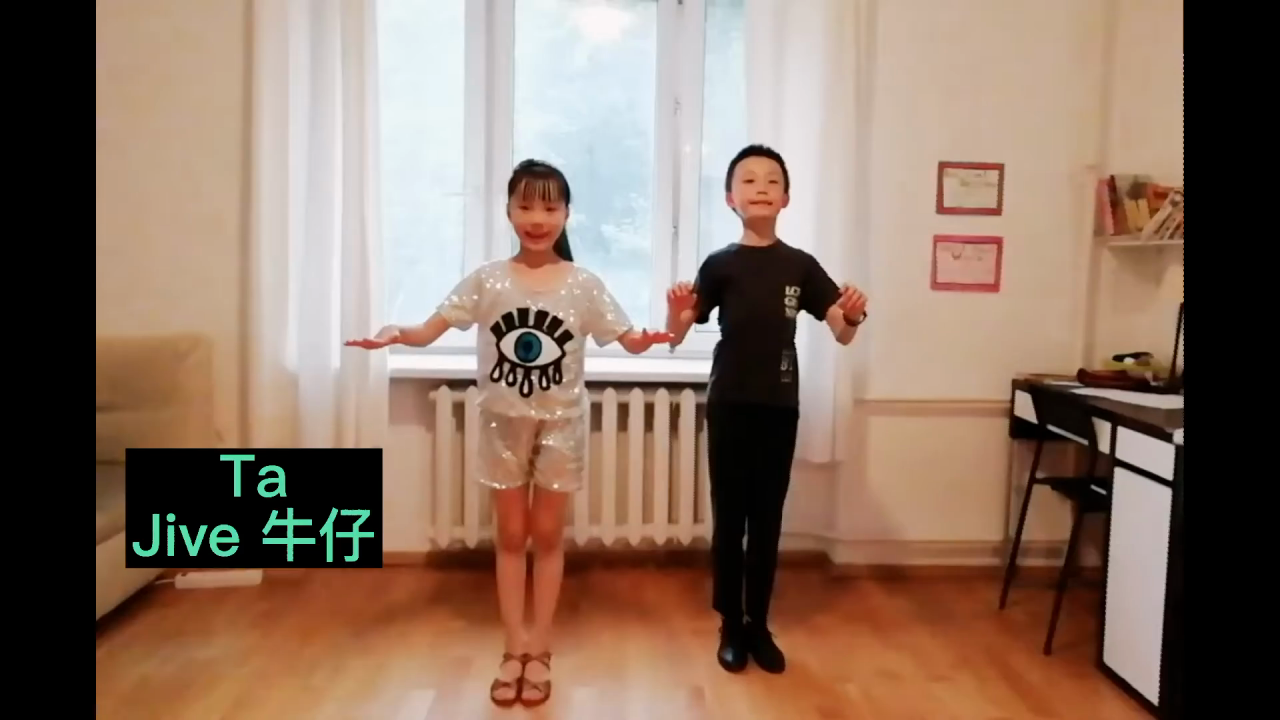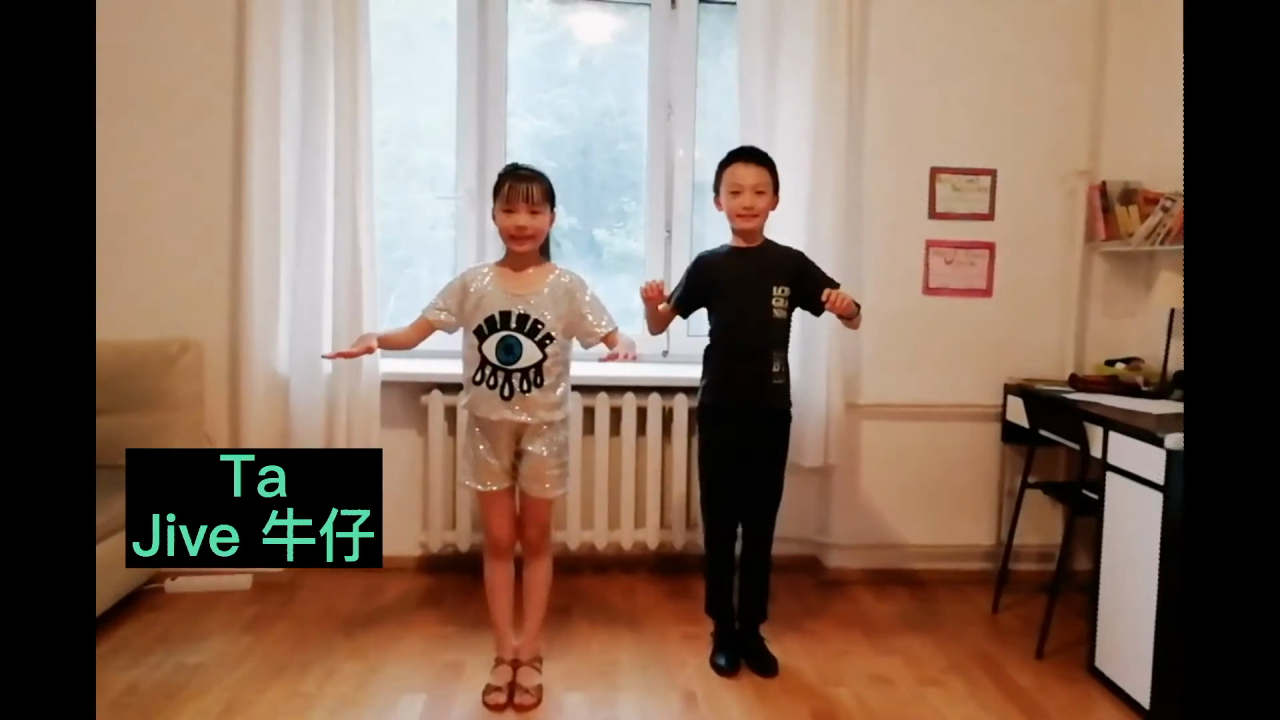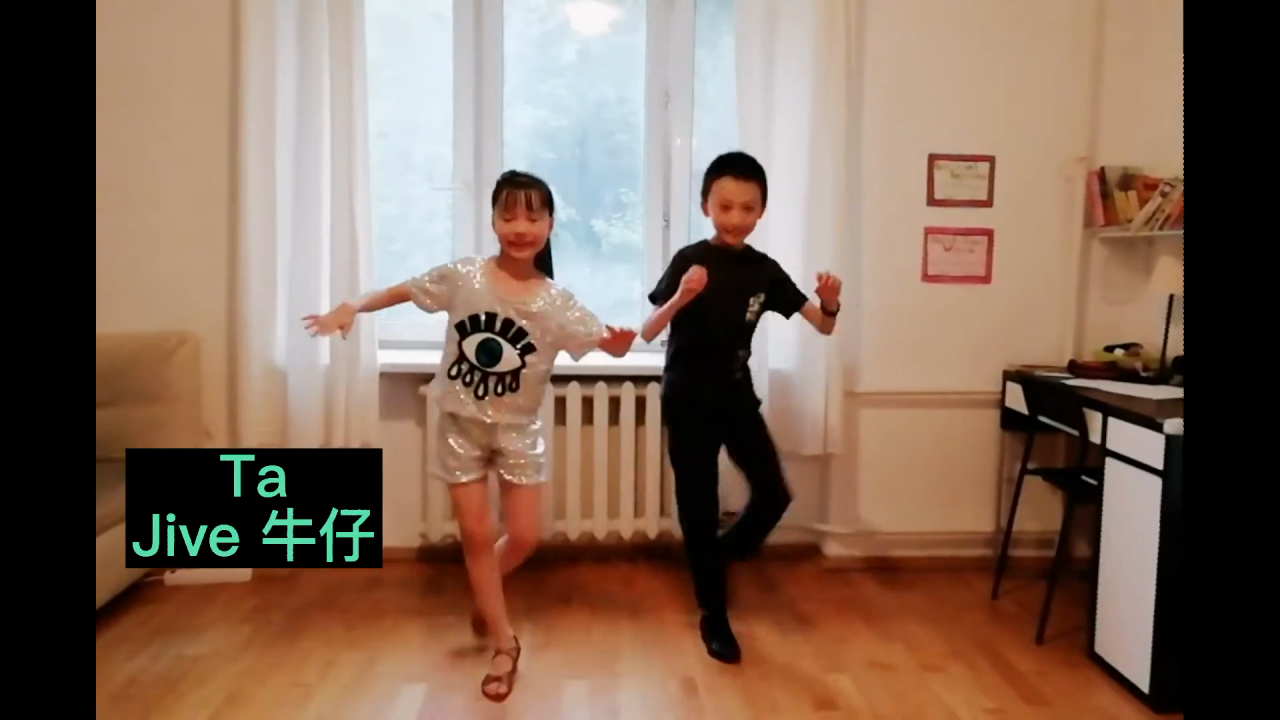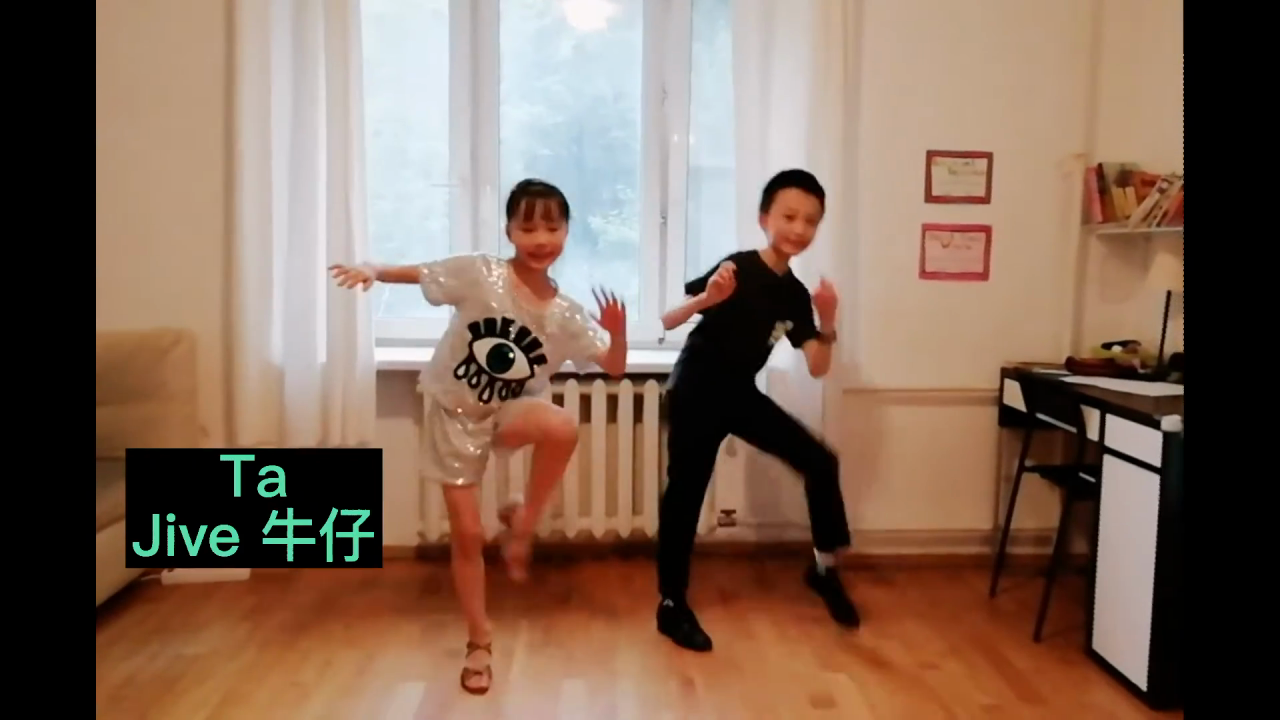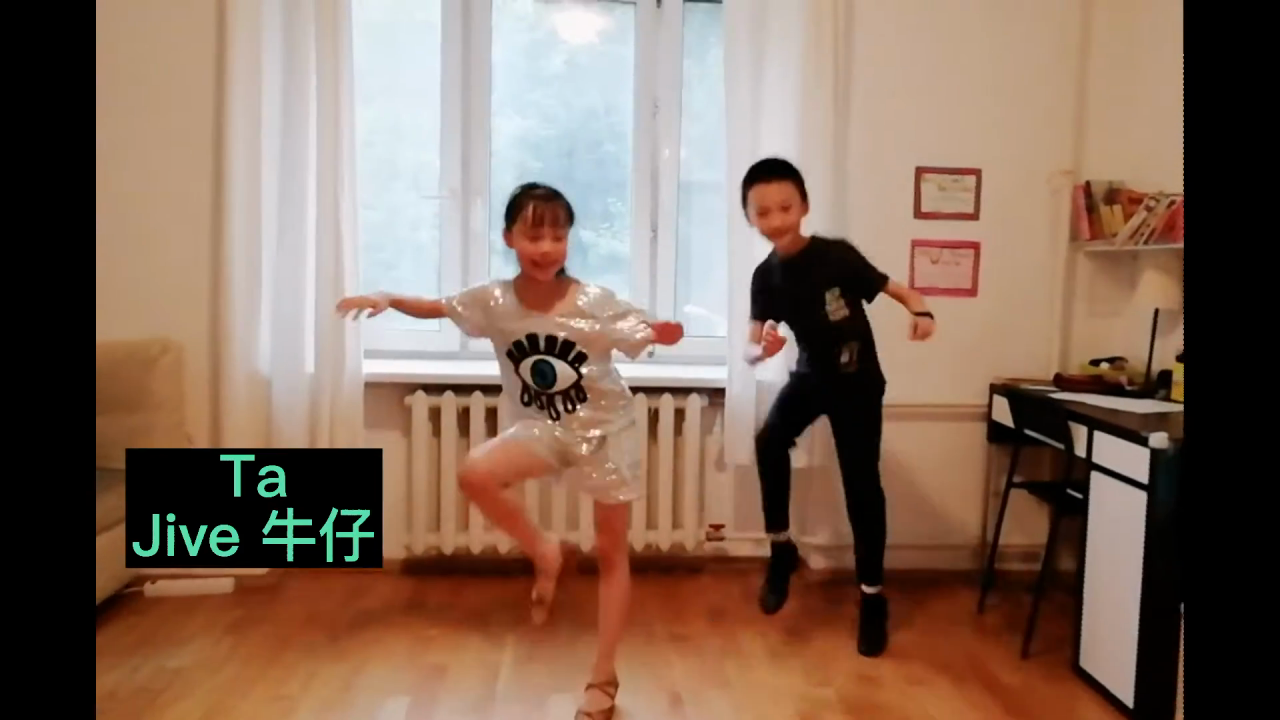
dt=0.7s
person 1, frame 1
left shoulder: (583, 285)
right shoulder: (487, 280)
left elbow: (629, 340)
right elbow: (429, 331)
left wrist: (650, 338)
right wrist: (396, 332)
left hip: (560, 423)
right hip: (504, 423)
left knee: (547, 535)
right knee: (510, 535)
left ankle: (539, 650)
right ankle: (513, 649)
person 1, frame 2
left shoulder: (567, 287)
right shoulder: (472, 283)
left elbow: (613, 336)
right elbow: (416, 332)
left wrist: (622, 347)
right wrist: (376, 340)
left hip: (543, 427)
right hip: (488, 427)
left knee: (535, 541)
right knee: (498, 542)
left ankle: (530, 654)
right ankle: (504, 654)
person 1, frame 3
left shoulder: (557, 302)
right shoulder: (461, 276)
left elbow: (611, 345)
right elbow: (398, 292)
left wrist: (620, 340)
right wrist: (351, 307)
left hip: (517, 427)
right hip: (461, 423)
left knee: (524, 539)
right knee: (476, 536)
left ankle: (486, 604)
right ankle: (503, 645)
person 1, frame 4
left shoulder: (566, 313)
right shoulder: (477, 273)
left elbow: (614, 367)
right elbow: (414, 273)
left wrist: (618, 333)
right wrist: (370, 271)
left hip: (510, 412)
right hip: (455, 415)
left knee: (562, 429)
right knee: (467, 535)
left ankle: (522, 522)
right ankle: (479, 643)
person 1, frame 5
left shoulder: (596, 304)
right shoulder: (493, 300)
left elbow: (654, 334)
right elbow: (434, 307)
left wrist: (666, 335)
right wrist: (387, 299)
left hip: (604, 431)
right hip: (538, 431)
left knee: (611, 555)
right knee: (473, 474)
right ankle: (542, 552)
person 2, frame 1
left shoulder: (800, 265)
right shoulder: (720, 264)
left elbow: (842, 333)
right elbow: (676, 337)
left wrist: (854, 313)
right wrist: (676, 310)
left hip: (780, 407)
right hip: (729, 405)
left knee: (767, 519)
right knee: (729, 517)
left ankle: (758, 625)
right ankle: (731, 626)
person 2, frame 2
left shoulder: (790, 263)
right shoulder: (708, 265)
left elbow: (846, 312)
right elbow: (659, 326)
left wrist: (846, 306)
right wrist: (652, 304)
left hip: (770, 411)
right hip: (719, 410)
left knee: (760, 524)
right knee: (720, 523)
left ankle: (751, 630)
right ankle: (723, 632)
person 2, frame 3
left shoulder: (765, 270)
right shoulder: (690, 260)
left elbow: (822, 325)
right elbow: (647, 331)
left wrist: (829, 301)
right wrist: (682, 297)
left hip: (737, 397)
right hip: (687, 402)
left knee: (773, 494)
right knee: (699, 510)
left ankle: (726, 552)
right ankle: (713, 617)
person 2, frame 4
left shoulder: (796, 295)
right shoulder: (737, 269)
left elbow: (822, 359)
right elbow: (669, 319)
left wrist: (826, 325)
right wrist: (705, 300)
left hip: (742, 395)
right hip: (695, 393)
left knee: (819, 463)
right knee: (683, 497)
left ankle: (825, 566)
right ankle: (673, 605)
person 2, frame 5
left shoulder: (837, 256)
right shoulder: (766, 275)
left elbow: (898, 291)
right elbow: (752, 345)
left wrist: (922, 315)
right wrist: (760, 350)
left hip: (858, 382)
right hip: (811, 375)
left knee: (863, 487)
right knee: (770, 440)
left ankle: (872, 595)
right ankle: (781, 549)
